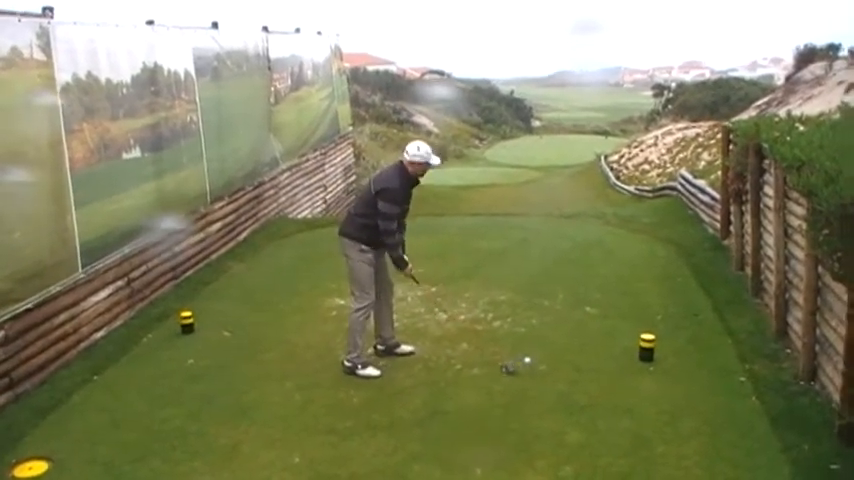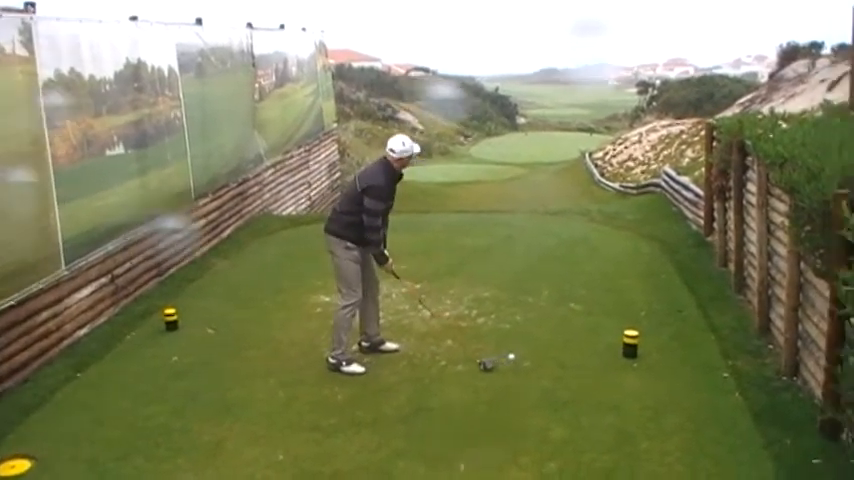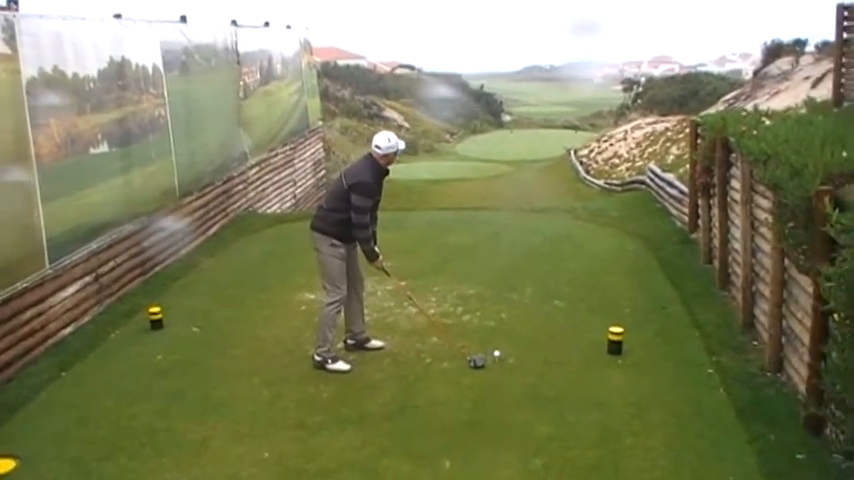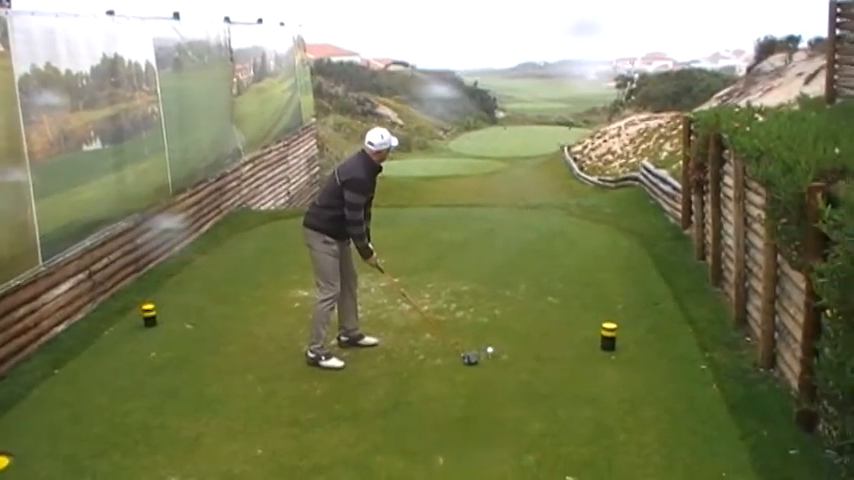
dt=0.2s
person 1, frame 1
left shoulder: (403, 180)
right shoulder: (391, 185)
left elbow: (398, 222)
right elbow: (388, 230)
left wrist: (402, 255)
right wrist: (401, 262)
left hip: (372, 241)
right hip: (357, 242)
left knee: (384, 291)
right knee: (364, 300)
left ankle: (385, 342)
right ankle: (352, 360)
person 1, frame 2
left shoulder: (386, 174)
right shoulder: (378, 182)
left elbow: (379, 219)
right elbow: (372, 225)
left wrist: (383, 251)
right wrist: (382, 258)
left hip: (357, 238)
right hip: (343, 239)
left knee: (370, 288)
right knee: (351, 297)
left ankle: (370, 339)
right ankle: (337, 357)
person 1, frame 3
left shoulder: (371, 170)
right shoulder: (365, 178)
left elbow: (368, 215)
right elbow: (360, 221)
left wrist: (374, 247)
right wrist: (372, 255)
left hip: (343, 234)
right hip: (329, 236)
left knee: (355, 285)
right knee: (336, 294)
left ankle: (355, 337)
right ankle: (322, 354)
person 1, frame 4
left shoulder: (364, 167)
right shoulder: (358, 175)
left elbow: (362, 211)
right elbow: (354, 218)
left wrist: (368, 243)
right wrist: (366, 252)
left hip: (336, 231)
right hip: (322, 233)
left knee: (349, 282)
right knee: (330, 291)
left ankle: (349, 333)
right ankle: (315, 351)
